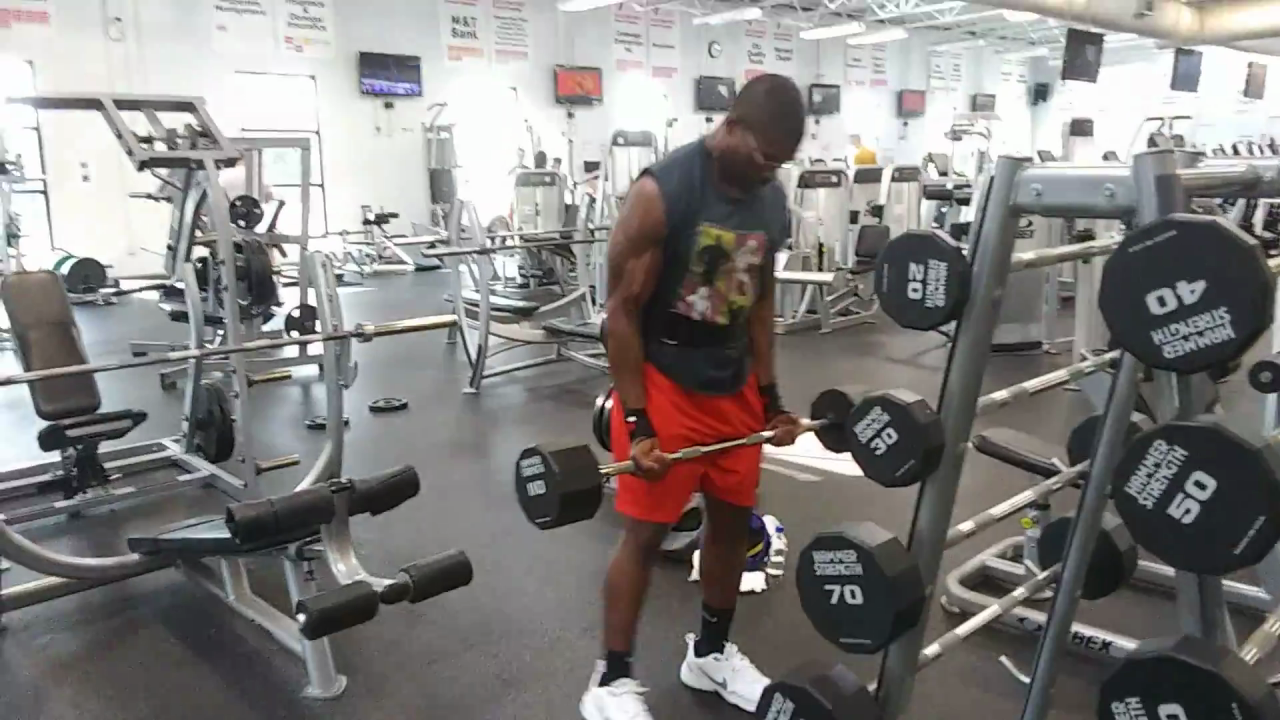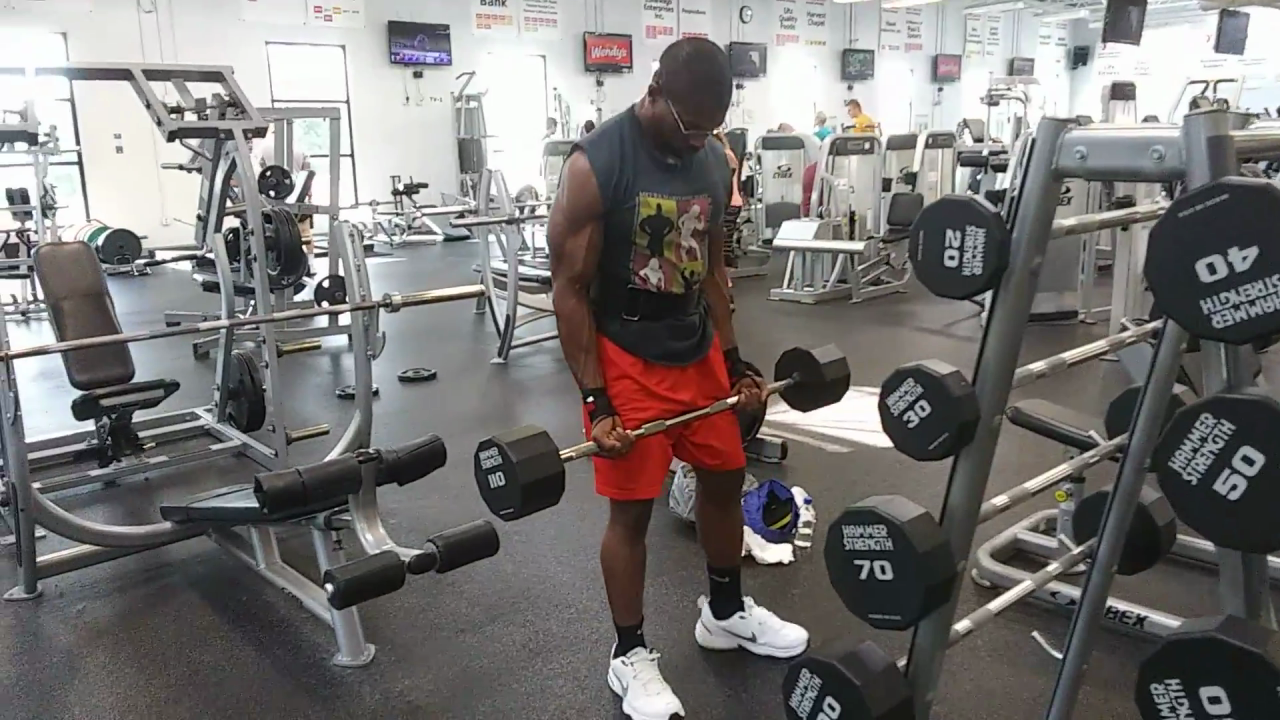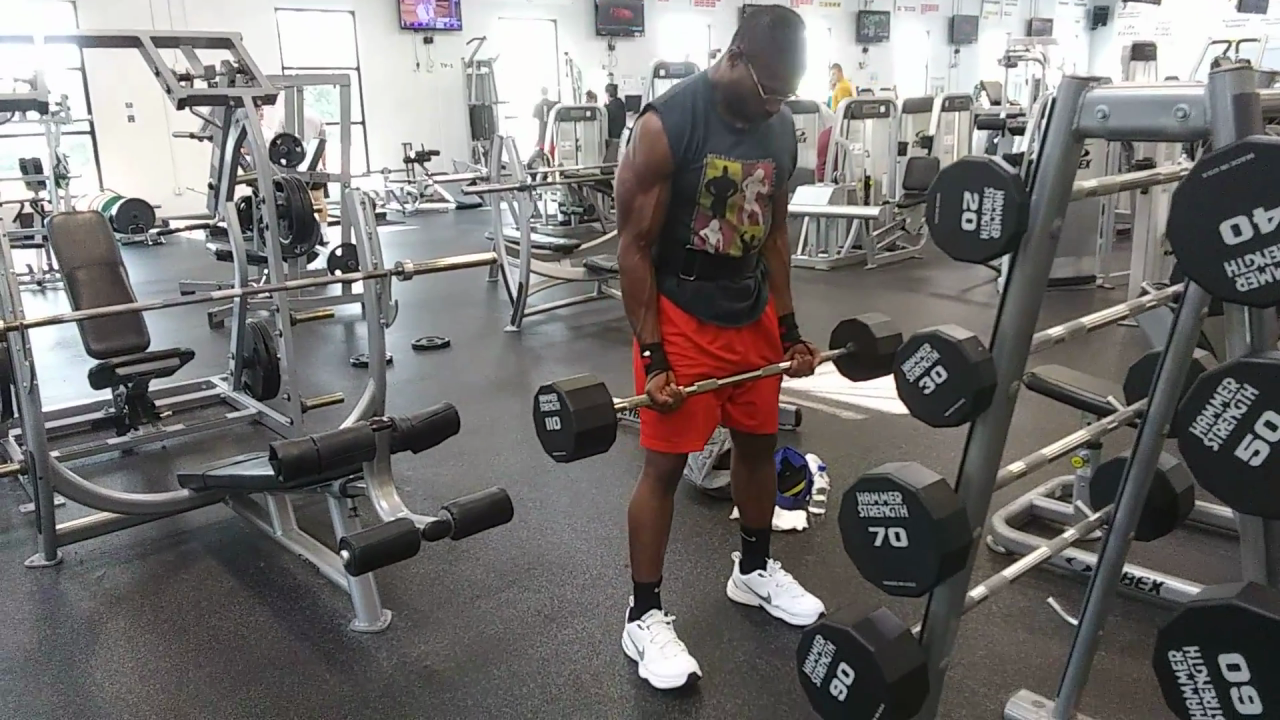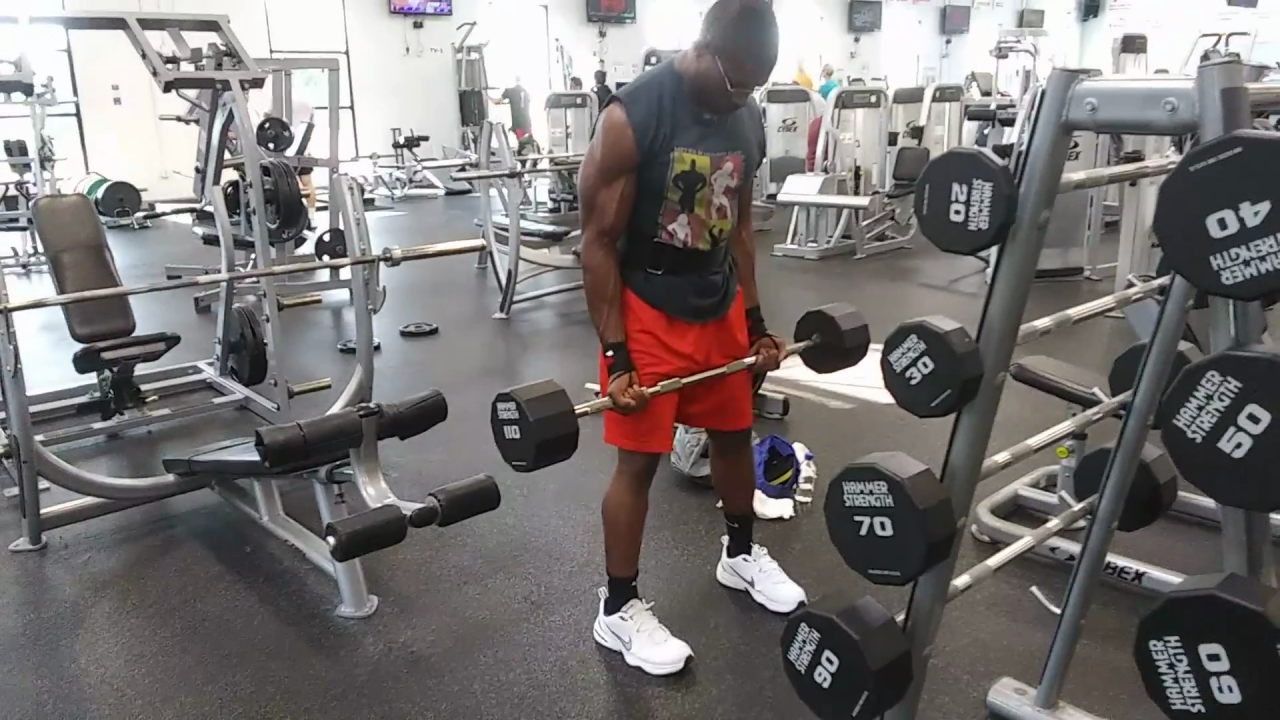
dt=0.7s
person 1, frame 1
left shoulder: (773, 201)
right shoulder: (660, 191)
right elbow: (622, 311)
left wrist: (769, 397)
right wrist: (637, 422)
left hip: (733, 389)
right hip: (664, 385)
left knee: (734, 520)
right knee: (646, 532)
left ankle: (710, 652)
person 1, frame 2
left shoulder: (714, 162)
right shoulder: (594, 166)
right elbow: (570, 291)
left wrist: (734, 360)
right wrist: (596, 401)
left hip: (699, 352)
right hip: (627, 361)
left knee: (725, 480)
right knee: (631, 509)
left ankle: (725, 610)
right ankle: (629, 655)
person 1, frame 3
left shoulder: (780, 130)
right shoulder: (666, 124)
right elbow: (634, 246)
left wrist: (789, 327)
right wrist: (653, 356)
left hip: (752, 315)
right hip: (680, 317)
left knee: (759, 443)
right knee: (665, 464)
left ankle: (753, 568)
right ankle: (644, 616)
person 1, frame 4
left shoulder: (747, 119)
right shoulder: (631, 117)
right elbow: (598, 243)
left wrist: (754, 322)
right wrist: (615, 356)
left hip: (720, 306)
right hip: (647, 310)
left knee: (735, 435)
right knee: (639, 459)
left ankle: (740, 553)
right ankle: (619, 609)
